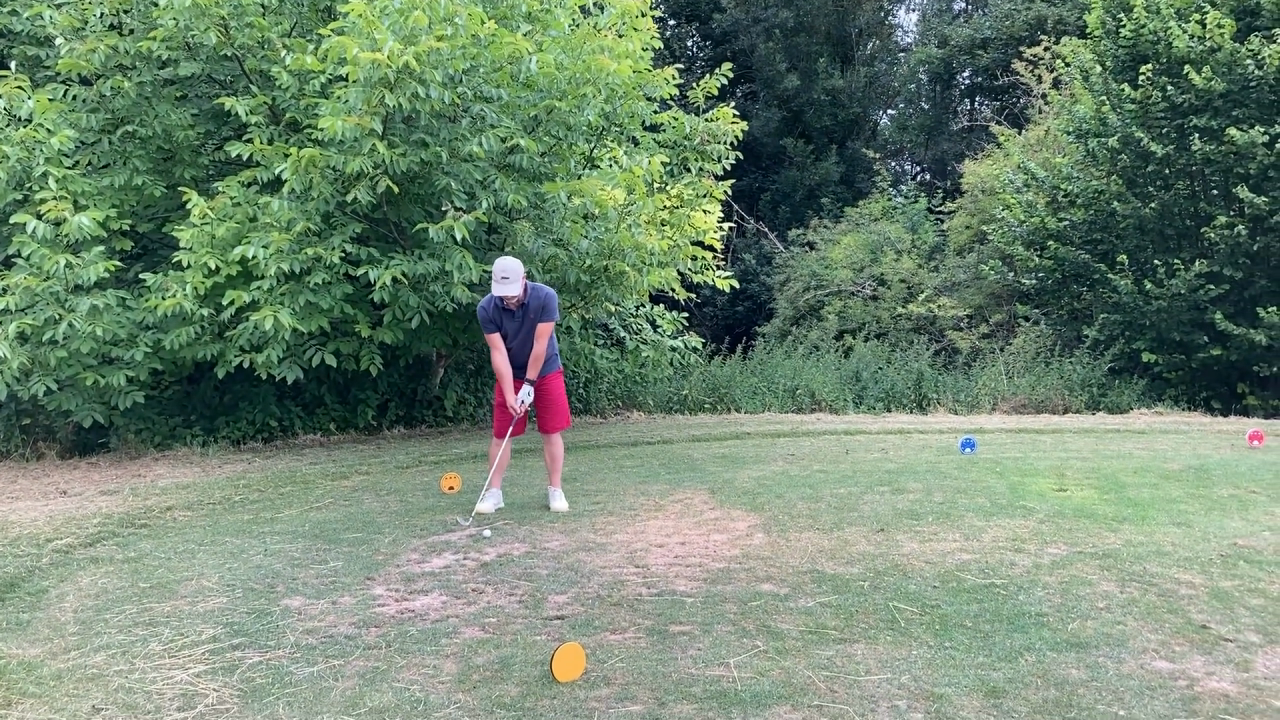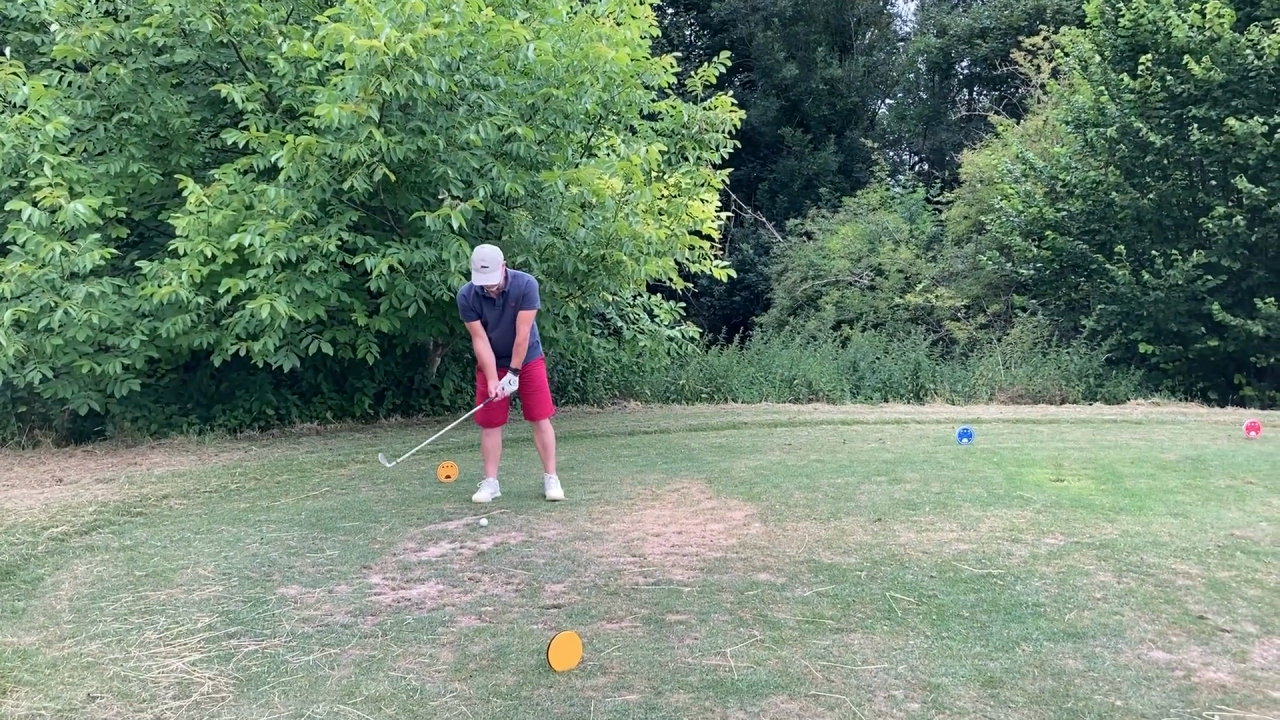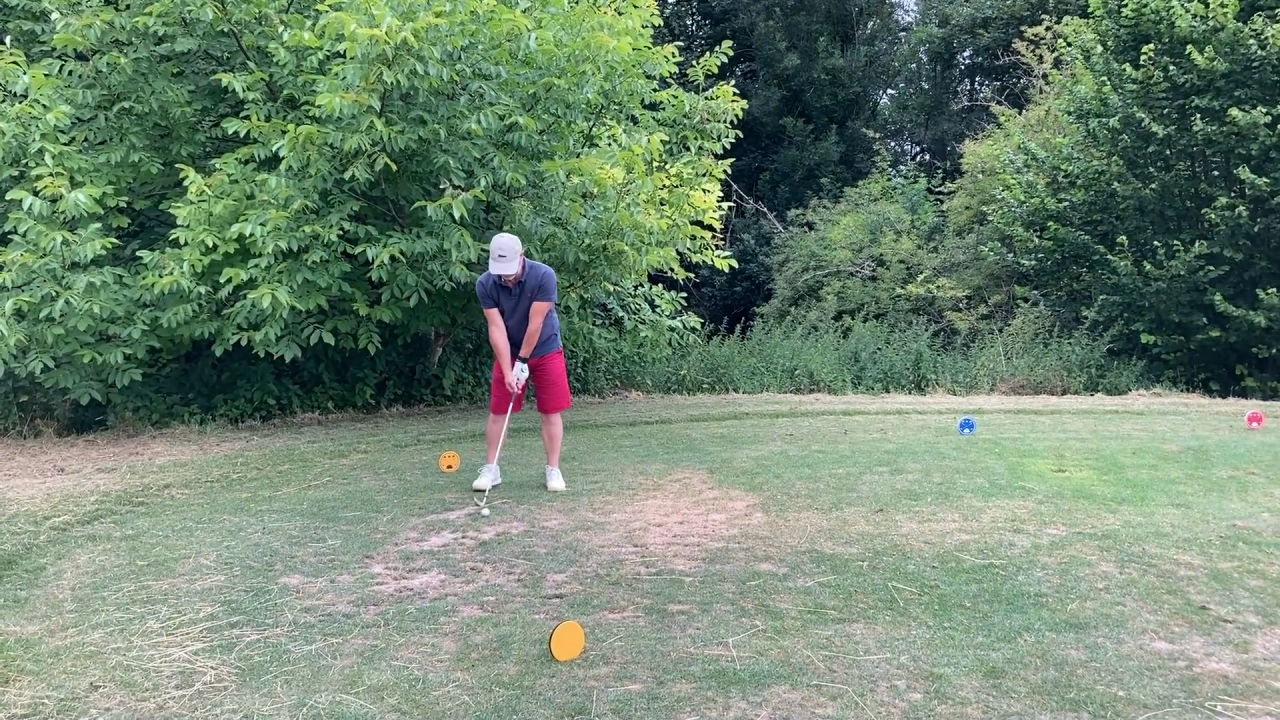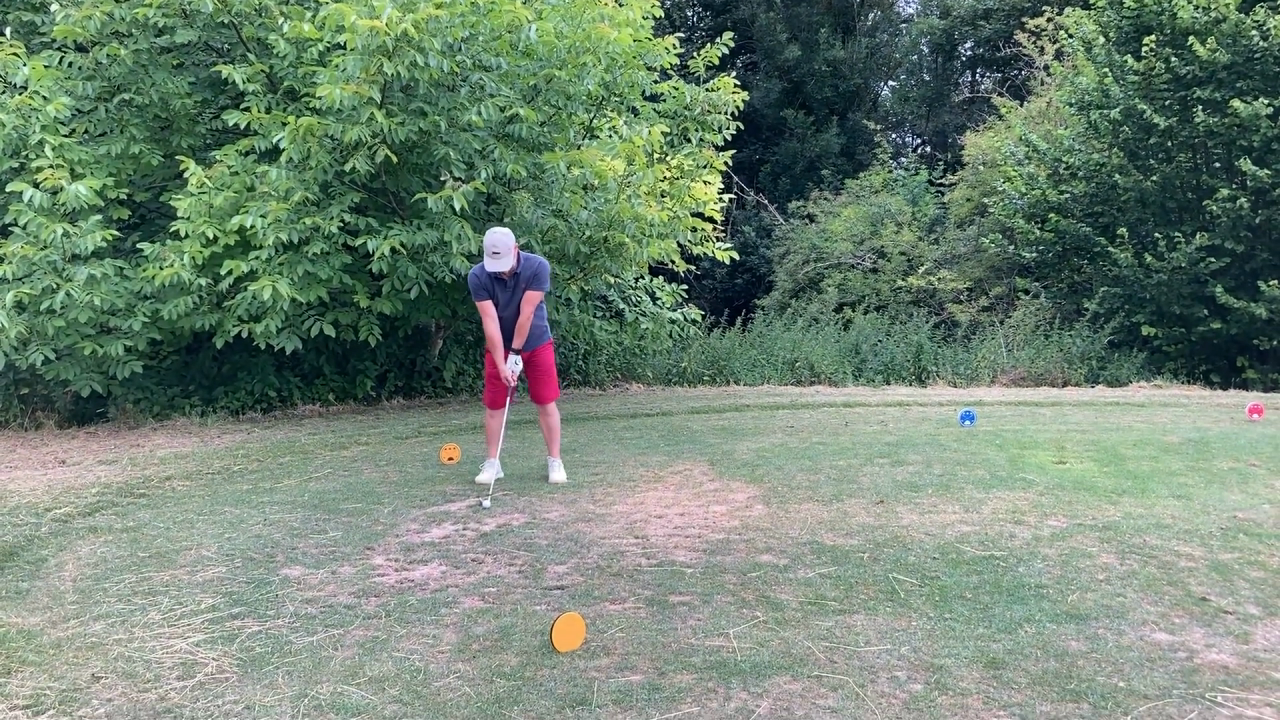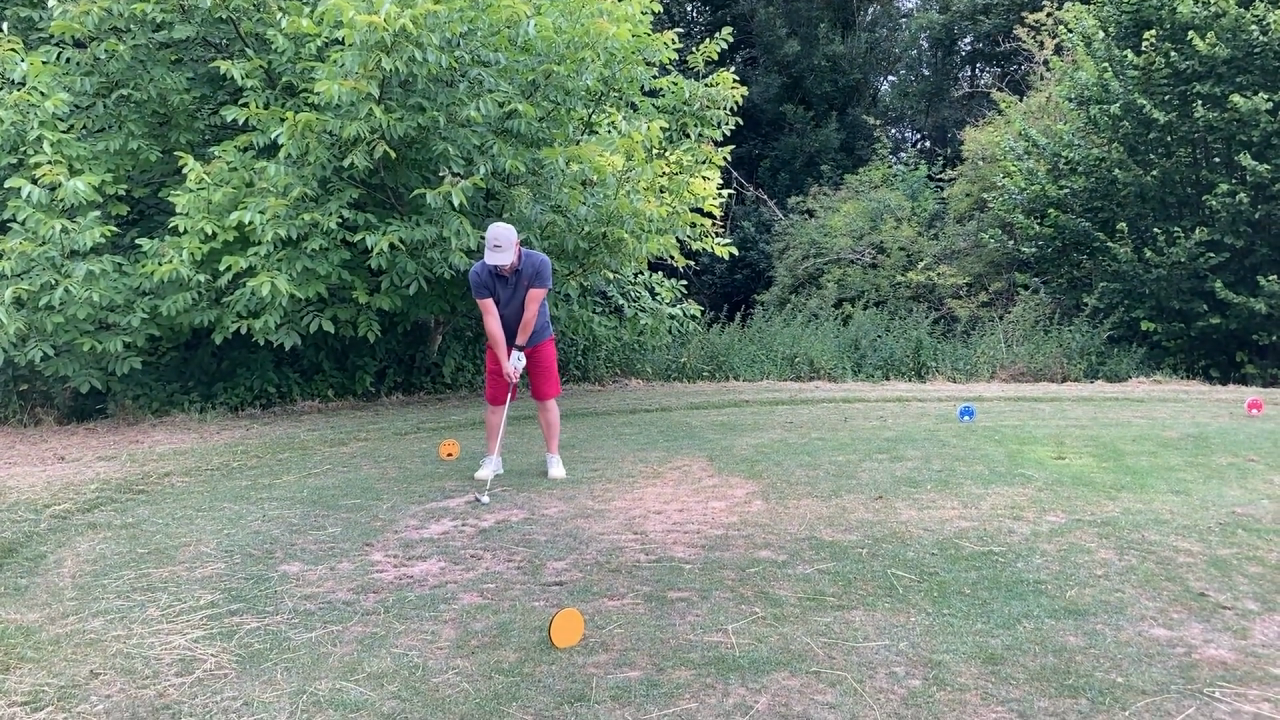
dt=0.5s
person 1, frame 1
left shoulder: (546, 297)
right shoulder: (486, 308)
left elbow: (540, 345)
right elbow: (498, 353)
left wrist: (529, 383)
right wrist: (509, 394)
left hip: (546, 373)
right hip: (509, 375)
left knee: (551, 432)
right knee: (501, 434)
left ankle: (555, 490)
right ankle: (494, 492)
person 1, frame 2
left shoulder: (526, 284)
right shoulder: (466, 296)
left elbow: (523, 333)
right elbow: (480, 340)
left wrist: (514, 373)
right wrist: (492, 380)
left hip: (528, 360)
right hip: (491, 364)
left knee: (540, 419)
right knee: (490, 423)
left ankle: (551, 478)
right ankle: (490, 482)
person 1, frame 3
left shoulder: (544, 276)
right shoulder: (485, 284)
left elbow: (535, 324)
right elbow: (497, 328)
left wrist: (523, 361)
right wrist: (508, 370)
left hip: (546, 351)
right hip: (508, 352)
left knee: (550, 412)
right knee: (498, 411)
left ankle: (553, 469)
right ankle: (490, 468)
person 1, frame 4
left shoulder: (538, 266)
right shoulder: (477, 276)
left elbow: (527, 313)
right elbow: (490, 321)
left wrist: (515, 353)
right wrist: (501, 363)
left hip: (537, 344)
right hip: (499, 345)
left knee: (546, 402)
right knee: (494, 405)
left ankle: (555, 461)
right ankle: (492, 462)
person 1, frame 5
left shoulder: (540, 263)
right shoulder: (479, 273)
left elbow: (531, 311)
right elbow: (491, 319)
left wrist: (519, 350)
right wrist: (505, 360)
left hip: (538, 340)
right hip: (500, 343)
left knee: (546, 398)
right knee: (495, 401)
left ankle: (553, 457)
right ankle: (492, 459)
